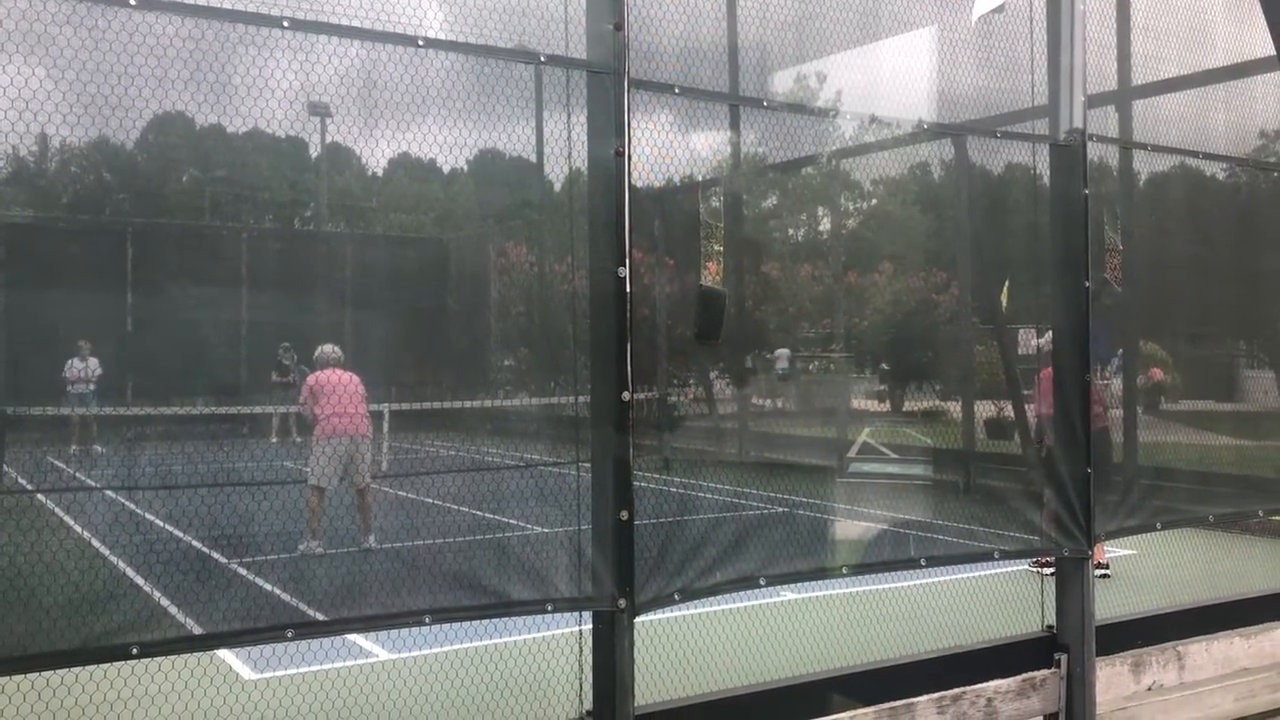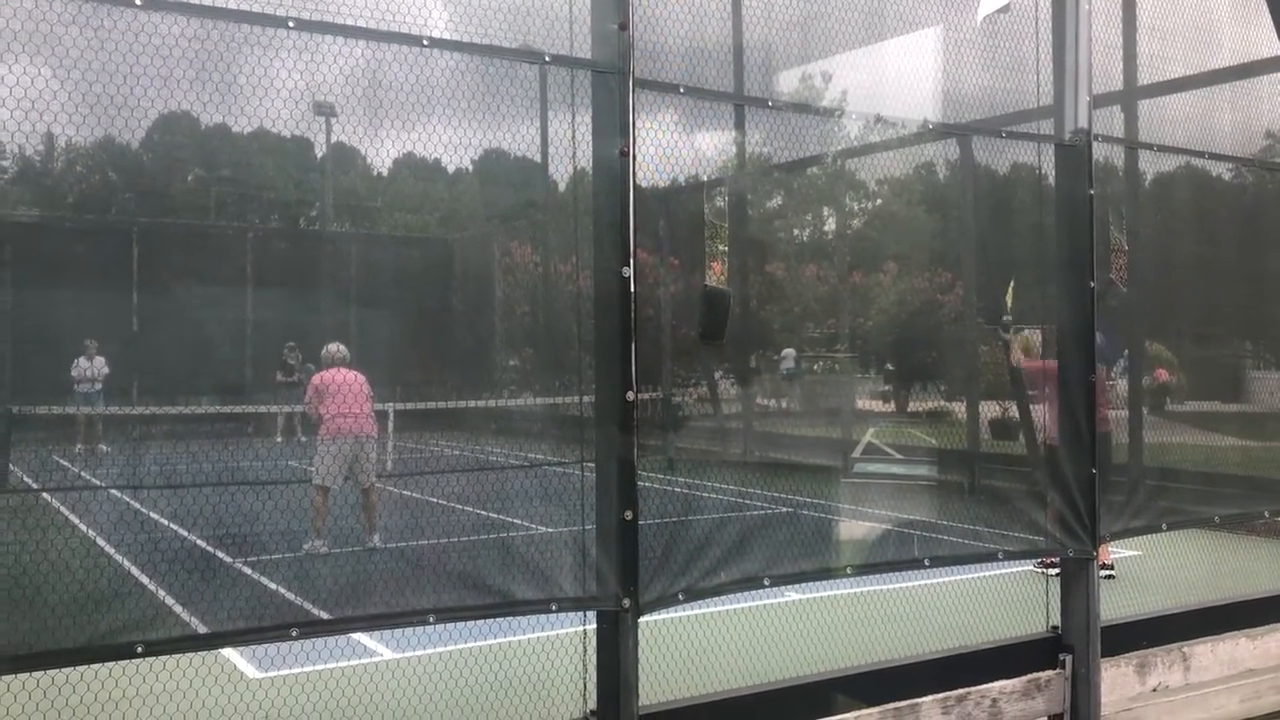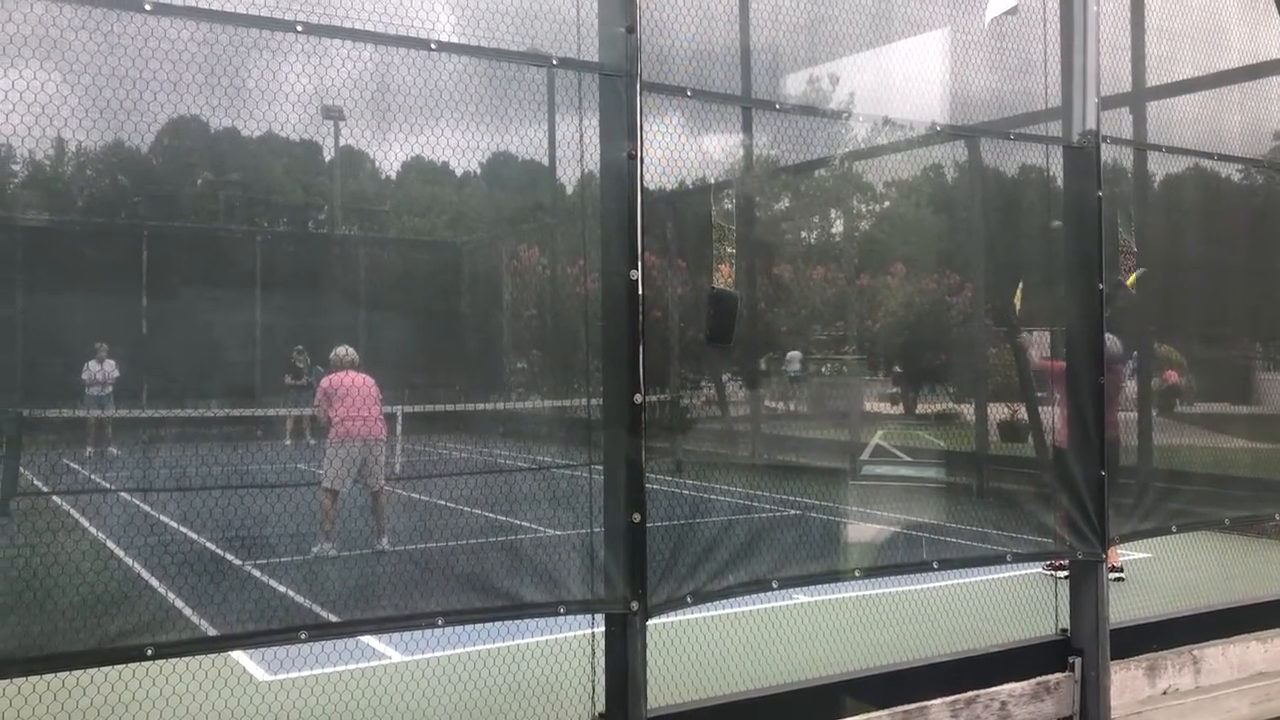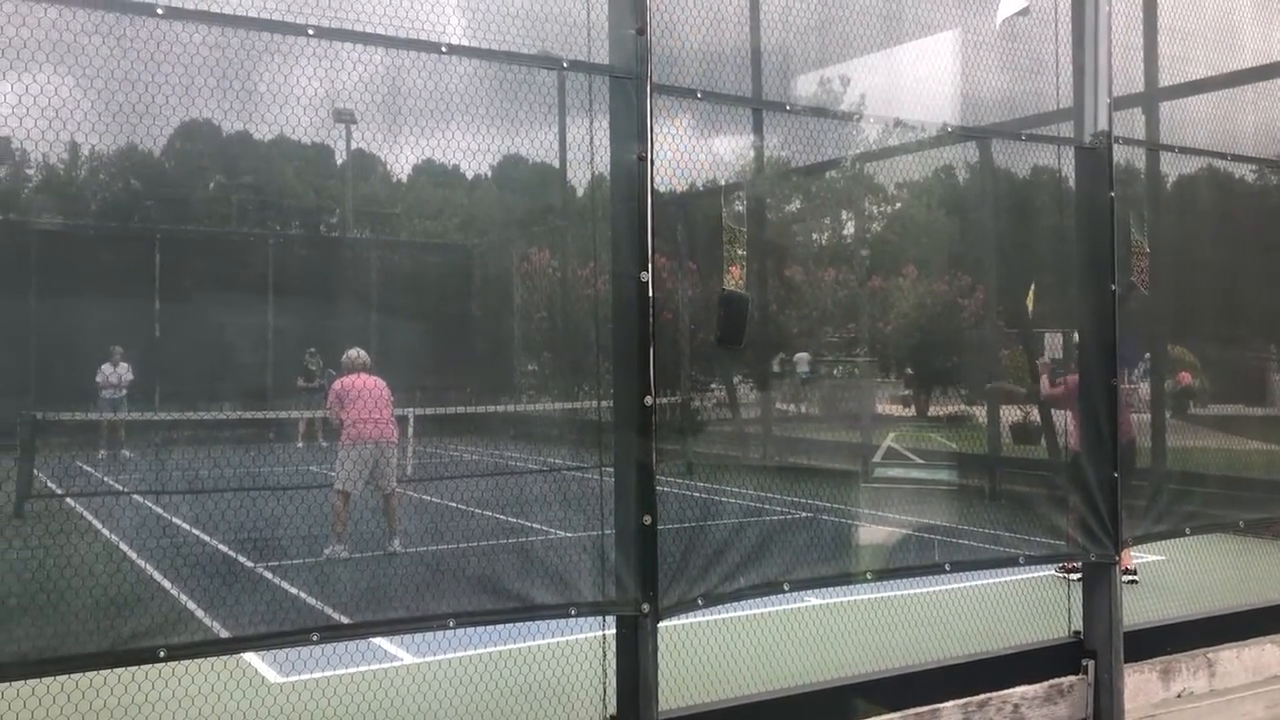
dt=0.4s
person 1, frame 1
left shoulder: (1046, 376)
left elbow: (1045, 416)
right elbow: (1102, 408)
left wrist: (1037, 442)
right hip: (1097, 438)
left ankle: (1048, 558)
right ankle: (1099, 558)
person 1, frame 2
left shoulder: (1055, 370)
right shoulder: (1096, 372)
left elbow: (1022, 364)
left wrist: (1013, 343)
right wrist: (1038, 351)
left hip: (1063, 444)
right hip: (1099, 440)
left ankle: (1053, 559)
right ankle: (1104, 559)
person 1, frame 3
left shoulder: (1069, 373)
right shoulder: (1115, 376)
left elbow: (1037, 363)
left wrist: (1029, 346)
left hip: (1071, 448)
right hip: (1107, 446)
left ankle: (1062, 561)
right ankle: (1113, 561)
person 1, frame 4
left shoulder: (1078, 383)
left elbow: (1047, 395)
left wrist: (1044, 373)
right hip: (1123, 448)
left ankle: (1075, 564)
right ankle: (1127, 564)
person 2, frame 1
left shoulder: (312, 380)
right shoulder: (355, 378)
left elbow: (308, 413)
left hip: (330, 434)
right hip: (360, 432)
left knee: (317, 487)
right knee: (363, 486)
left ankle: (313, 541)
right ankle: (368, 537)
person 2, frame 2
left shoulder: (318, 379)
right shoulder: (361, 378)
left elbow: (312, 412)
left hip: (335, 433)
right hip: (366, 432)
left knee: (321, 487)
right knee: (368, 486)
left ankle: (318, 540)
right ankle: (373, 536)
person 2, frame 3
left shoulder: (327, 382)
right shoulder: (370, 381)
left elbow: (322, 416)
left hip: (344, 437)
right hip: (375, 435)
left knee: (330, 490)
right knee: (377, 489)
left ankle: (327, 543)
right ankle: (382, 539)
person 2, frame 4
left shoulder: (339, 385)
right shoulder: (381, 383)
left elbow: (334, 418)
left hip: (356, 439)
right hip: (387, 438)
left knee: (341, 492)
right knee: (389, 491)
left ankle: (340, 545)
right ankle: (394, 541)
